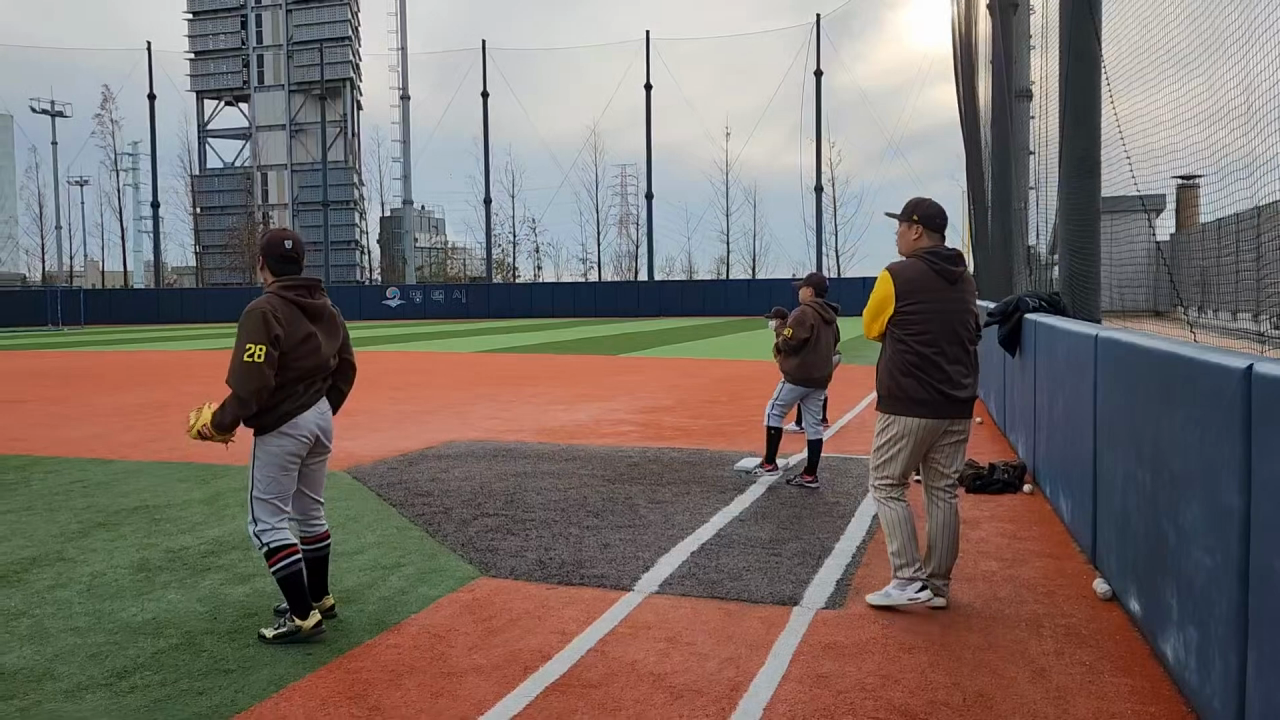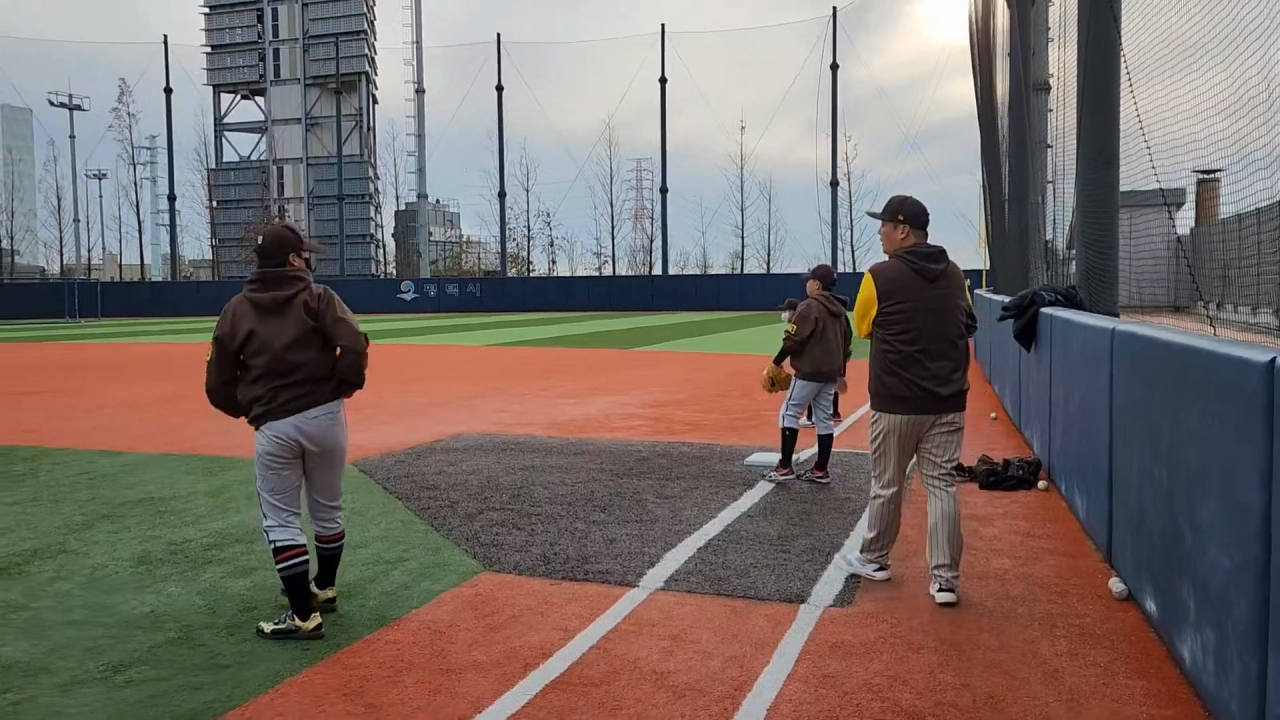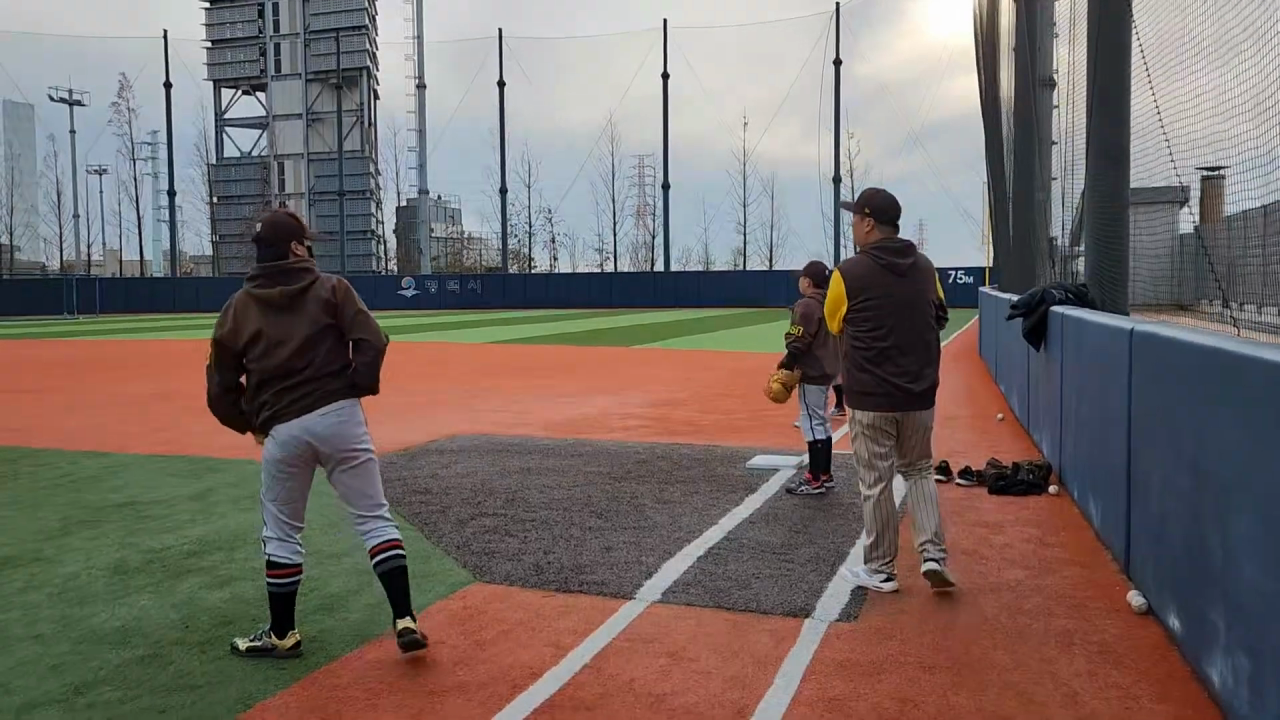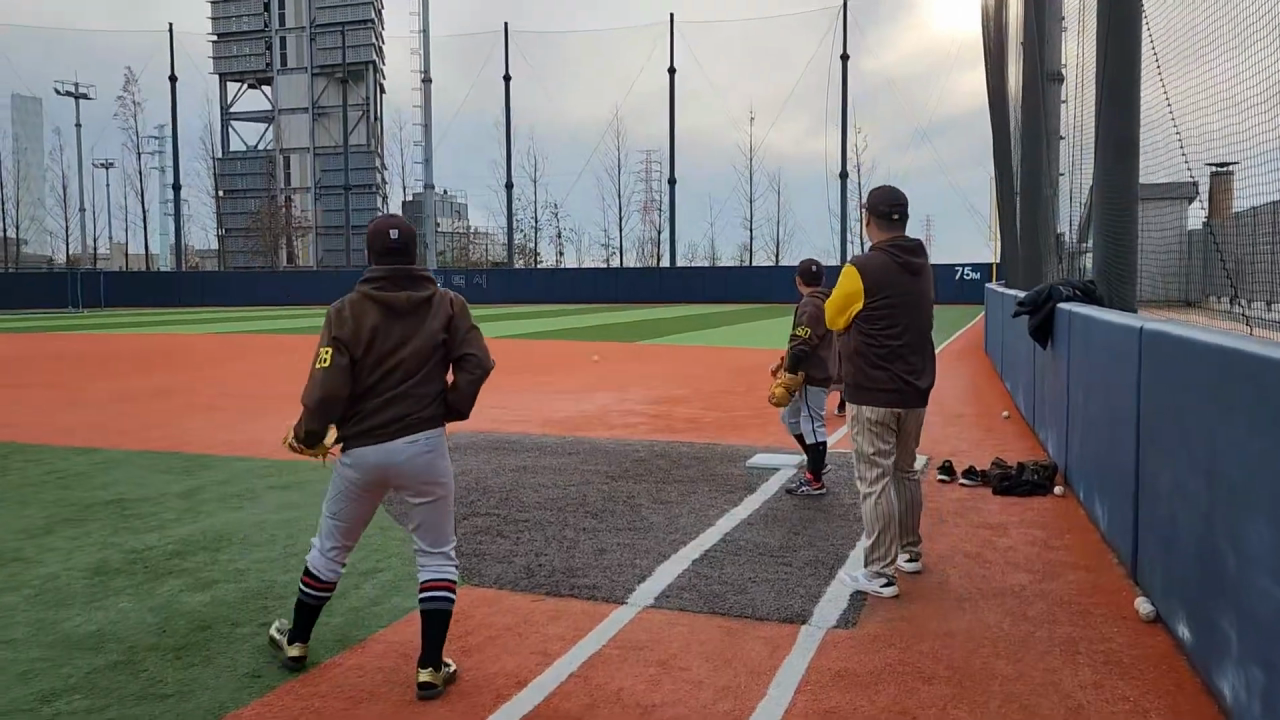
dt=0.5s
person 1, frame 1
left shoulder: (262, 311)
right shoulder: (326, 308)
left elbow: (253, 384)
right elbow: (346, 368)
left wrist: (220, 422)
left hip: (281, 427)
right hip: (320, 419)
left knee: (268, 522)
right knee: (310, 512)
left ankle: (303, 615)
right ankle: (319, 598)
person 1, frame 2
left shoulder: (235, 310)
right shoulder: (318, 296)
left elbow: (218, 385)
right elbow: (353, 346)
left wrist: (251, 410)
right wrist: (349, 384)
left hip: (274, 428)
right hip: (326, 417)
left knee: (280, 521)
right knee: (327, 510)
left ankle: (304, 615)
right ankle: (324, 590)
person 1, frame 3
left shoulder: (237, 308)
right shoulder: (332, 289)
left elbow: (220, 391)
right elbow: (371, 343)
left wrist: (252, 423)
right wrist: (359, 388)
left hip: (283, 431)
right hip: (341, 418)
left knee: (281, 534)
right knee: (374, 518)
left ankle: (281, 634)
right ankle: (404, 620)
person 1, frame 4
left shoulder: (345, 311)
right shoulder: (447, 304)
left elbow: (327, 390)
right elbow: (475, 364)
left wrist: (306, 436)
right wrist: (446, 412)
left hip: (362, 450)
right hip: (424, 445)
left knee: (329, 547)
right knee: (437, 555)
left ankle: (296, 641)
right ankle: (431, 667)
person 2, frame 1
left shoulder: (896, 276)
right shoulder: (965, 280)
left elbow: (872, 328)
left hip: (907, 406)
right hip: (956, 406)
left knee: (888, 485)
right knee: (943, 492)
left ankle: (909, 579)
right ankle: (937, 583)
person 2, frame 2
left shoulder: (879, 277)
right shoulder: (954, 275)
left elbow: (863, 328)
right elbow: (969, 326)
left hip: (895, 402)
right hip: (947, 402)
left knee: (887, 486)
right knee: (942, 485)
left ankle: (874, 560)
right ankle: (944, 579)
person 2, frame 3
left shoulder: (849, 273)
right shoulder: (925, 267)
left elbow: (834, 324)
right elbow: (940, 318)
left hip: (871, 397)
right hip: (919, 395)
left knee: (875, 484)
right knee: (918, 473)
left ankle: (880, 570)
right ankle: (933, 553)
person 2, frame 4
left shoulder: (862, 269)
right shoulder: (921, 267)
left elbow: (834, 319)
left hip: (872, 394)
right hip: (915, 391)
left knee: (874, 481)
right knee: (905, 472)
left ankle: (880, 574)
right ankle: (909, 551)
person 3, frame 1
left shoulder: (803, 313)
right shoulder: (831, 317)
left elbow: (788, 343)
left wrist: (780, 330)
left hip: (798, 376)
right hip: (820, 379)
left knee: (774, 412)
right knee: (814, 425)
left ankle: (769, 463)
right ankle: (810, 475)
person 3, frame 2
left shoulder: (809, 307)
right shoulder: (841, 310)
left elbow: (793, 341)
right elbow: (845, 344)
left wrist: (776, 362)
right wrist: (841, 374)
left hip: (809, 372)
right hip: (832, 373)
left knee: (789, 413)
right knee: (824, 419)
left ankle: (785, 466)
right ankle: (820, 470)
person 3, frame 3
left shoulder: (806, 306)
left elbow: (797, 344)
left wrist: (787, 370)
left hip: (812, 373)
right hip: (827, 371)
left knee: (811, 423)
right knee: (821, 422)
left ankle: (814, 480)
right ankle: (825, 474)
person 3, frame 4
left shoulder: (809, 306)
right shoulder: (822, 304)
left elbow: (802, 345)
left wrist: (791, 373)
right wrist: (784, 362)
left hip: (811, 375)
right hip: (816, 372)
left knee: (812, 424)
right knee: (790, 417)
left ankle: (814, 481)
right ankle: (815, 462)
